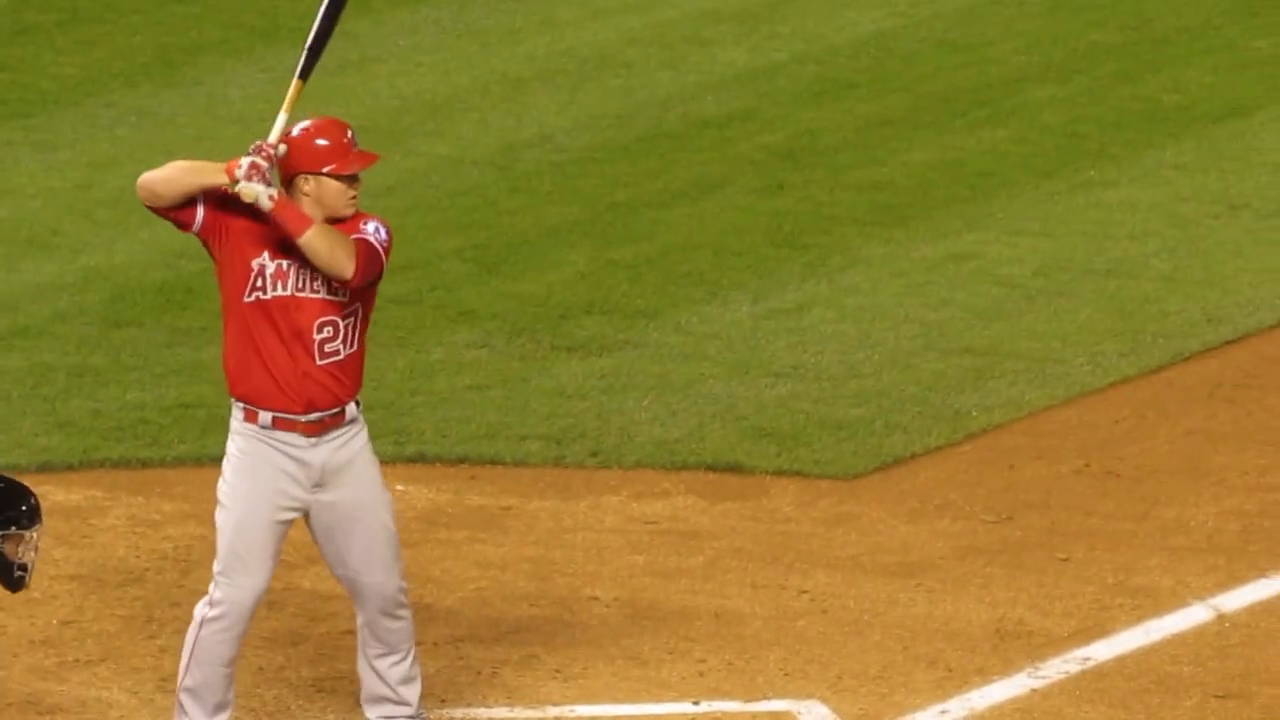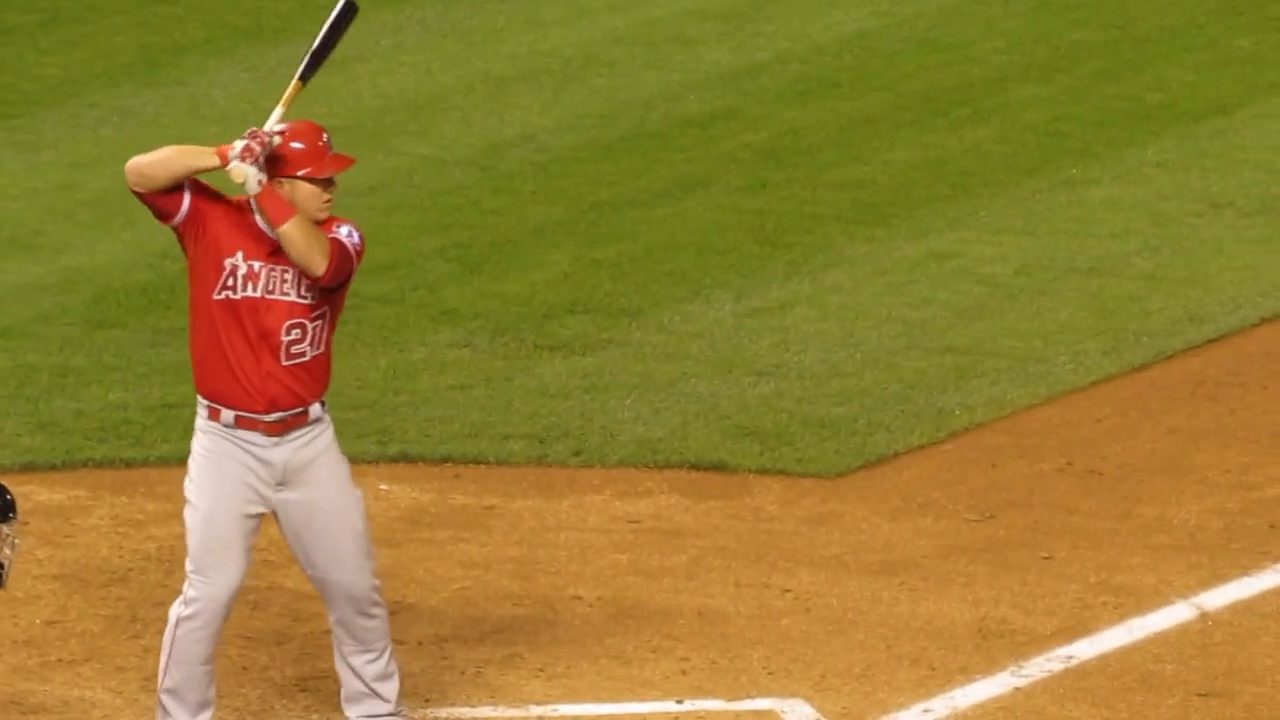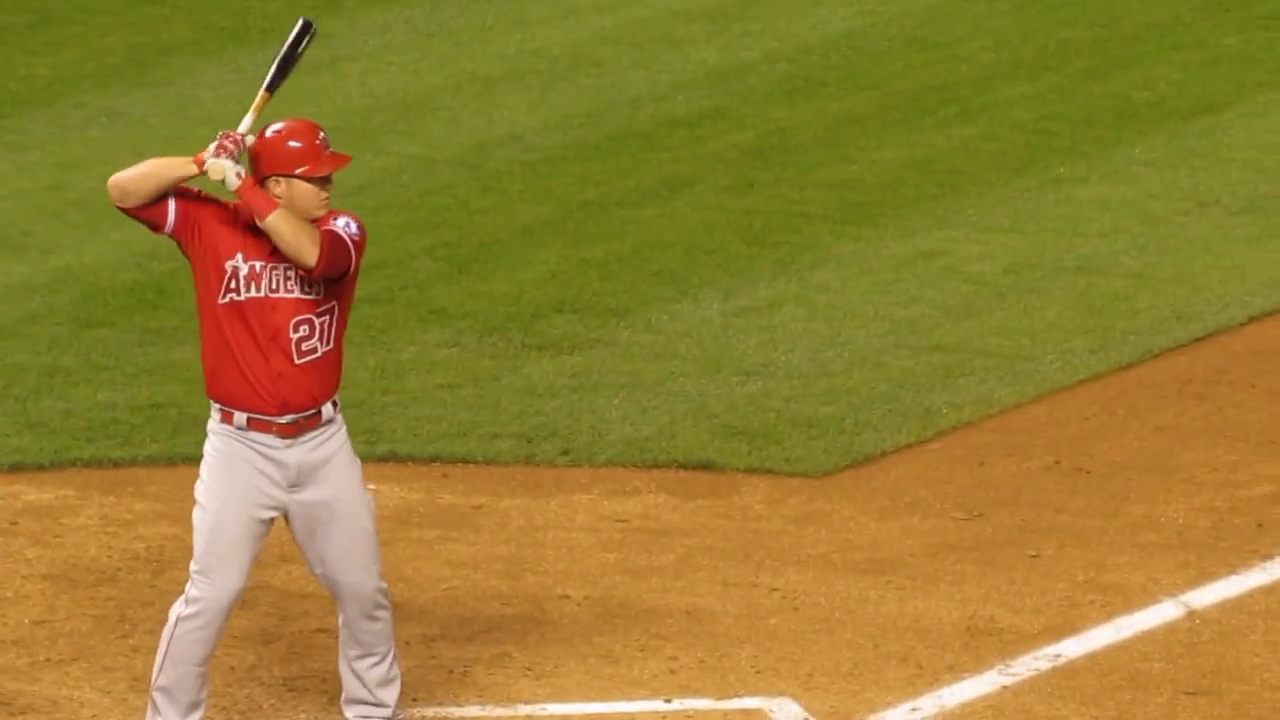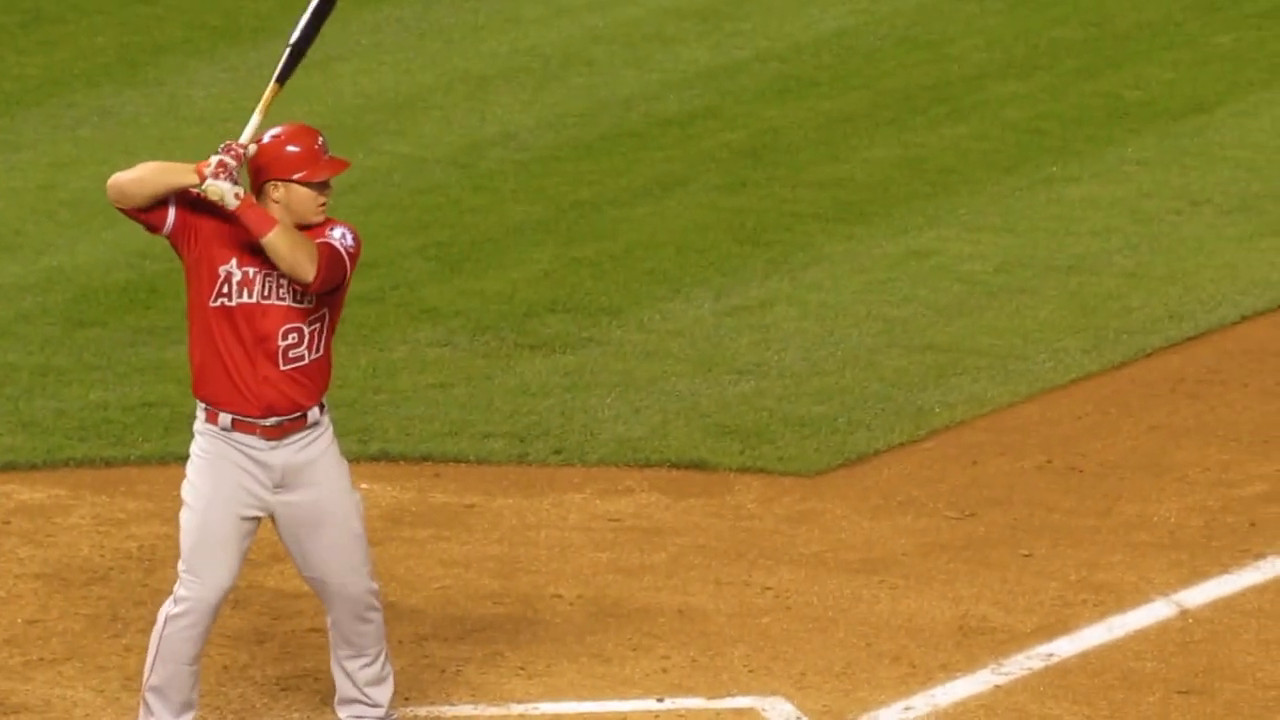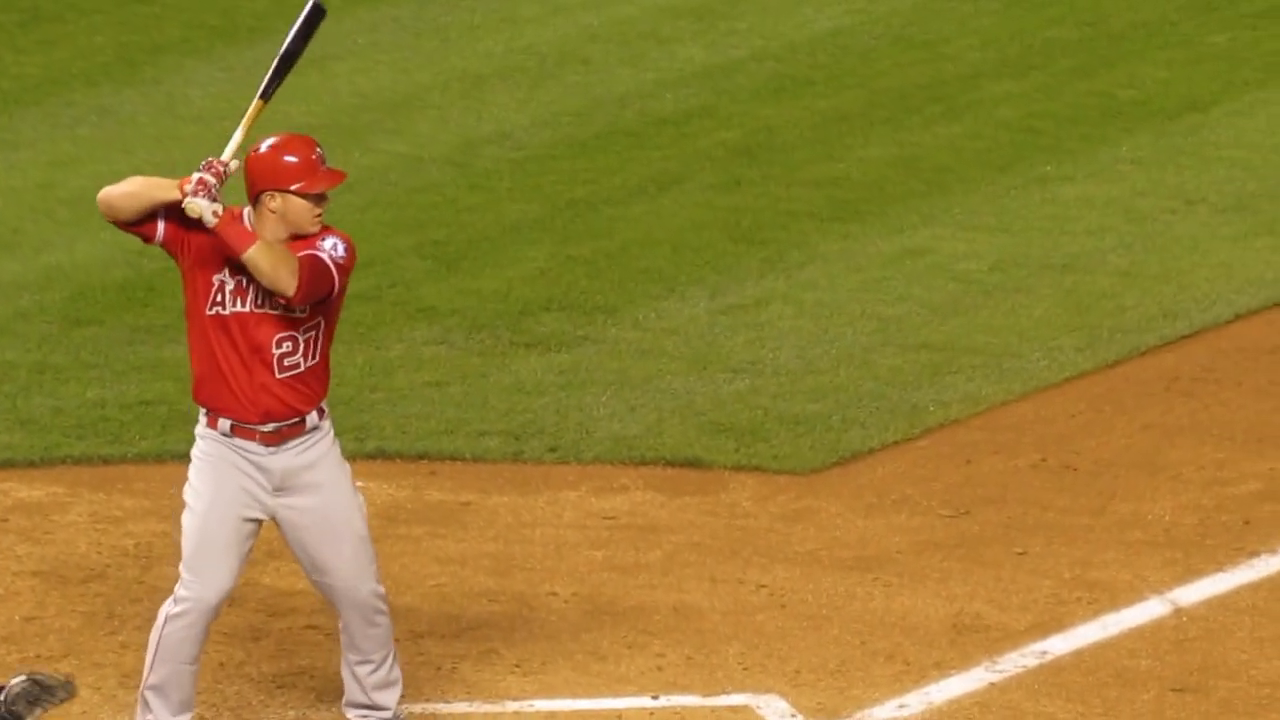
dt=0.5s
person 1, frame 1
left shoulder: (367, 232)
right shoulder: (234, 222)
left elbow: (346, 266)
right elbow: (150, 188)
left wrist: (272, 201)
right wrist: (234, 172)
left hip: (343, 442)
right hip: (262, 444)
left knee: (382, 589)
right knee: (233, 596)
person 1, frame 2
left shoulder: (341, 236)
right shoulder: (210, 215)
left elbow: (318, 264)
right elbow: (138, 172)
left wrist: (257, 191)
right wrist: (226, 157)
left hip: (309, 440)
right hip: (227, 442)
left knee: (354, 584)
right knee: (207, 593)
person 1, frame 3
left shoulder: (343, 231)
right shoulder: (209, 221)
left elbow: (311, 252)
right elbow: (121, 190)
left wrist: (239, 183)
right wrist: (202, 163)
left hip: (322, 442)
right hip: (239, 444)
left knee: (362, 589)
right knee: (210, 594)
person 1, frame 4
left shoulder: (338, 240)
right shoulder: (204, 225)
left elbow: (306, 268)
right elbow: (120, 189)
left wrist: (238, 201)
right wrist: (203, 173)
left hip: (308, 444)
right hip: (225, 446)
left knee: (353, 590)
right knee: (197, 595)
person 1, frame 5
left shoulder: (333, 249)
right shoulder: (197, 231)
left elbow: (289, 281)
right elbow: (112, 202)
left wrist: (216, 216)
right wrist: (185, 189)
left hip: (308, 449)
right hip: (226, 450)
left knee: (360, 593)
right knee: (198, 595)
